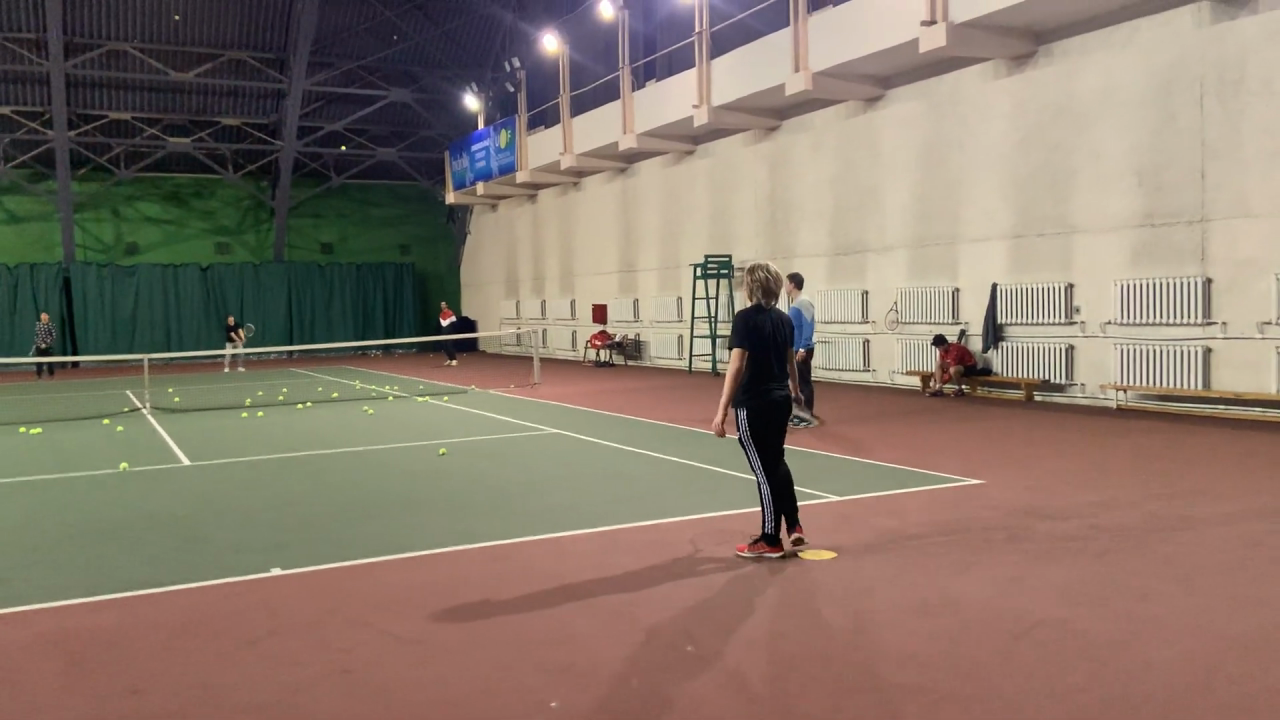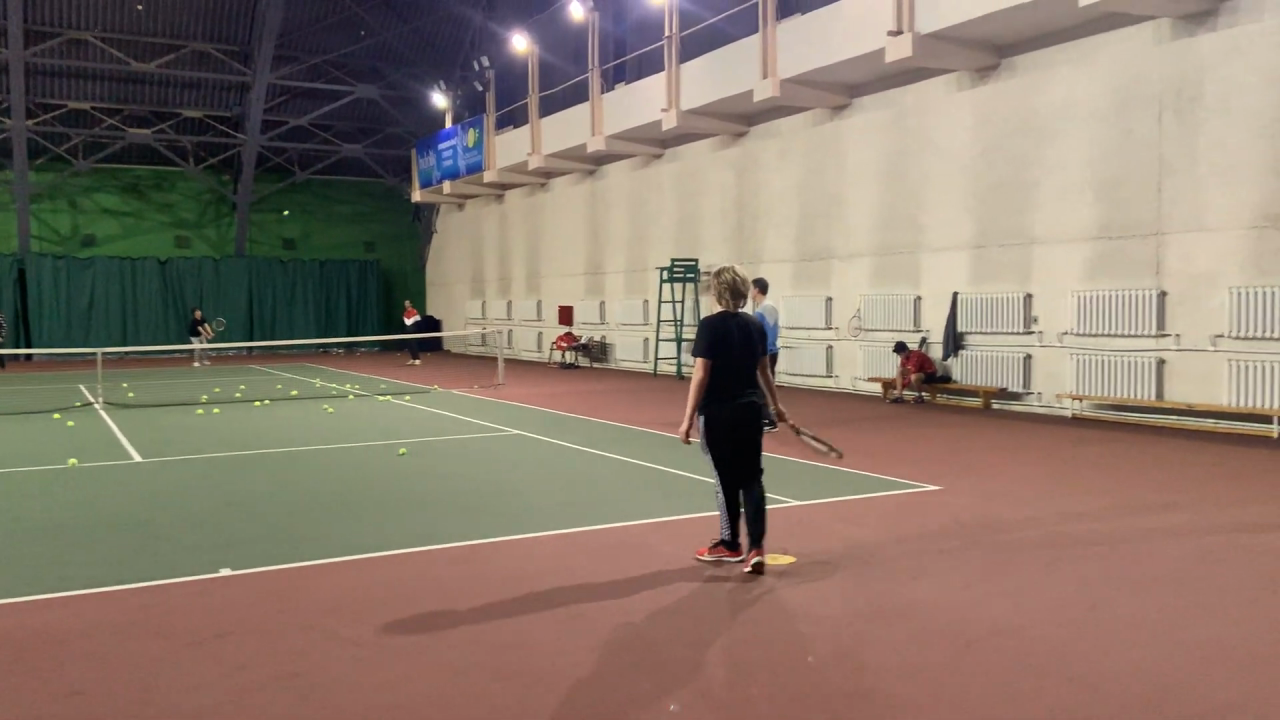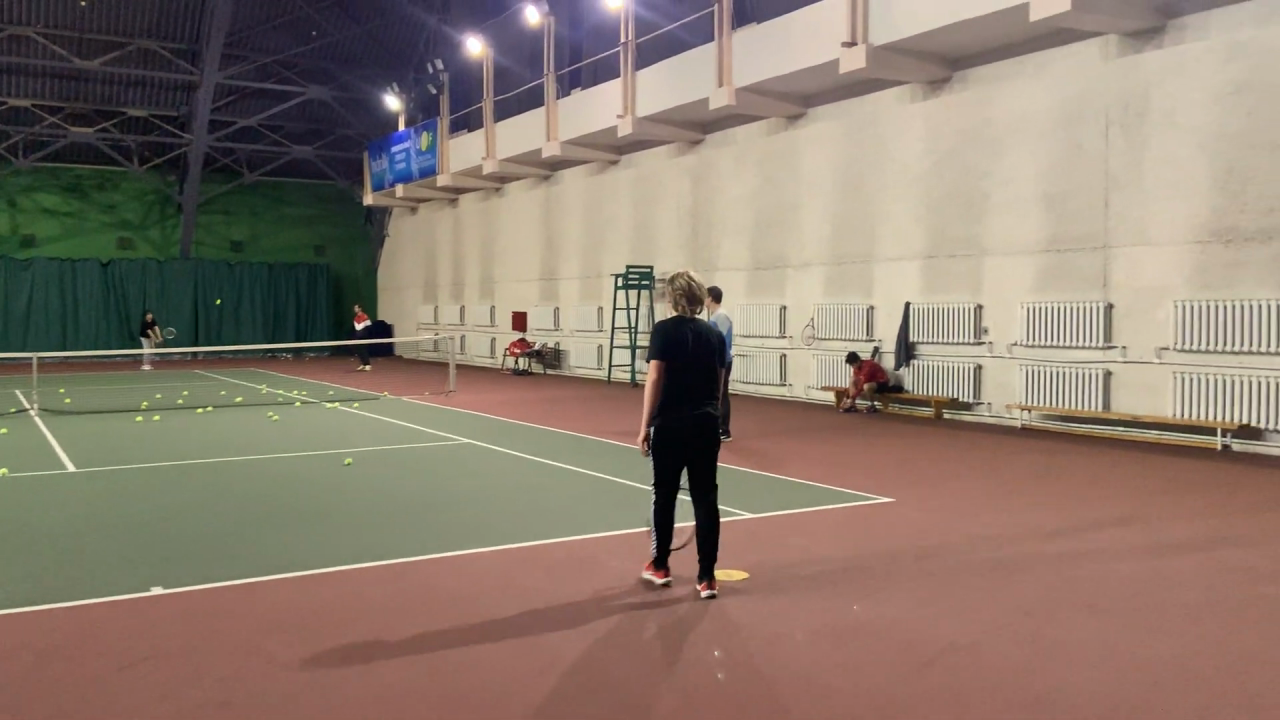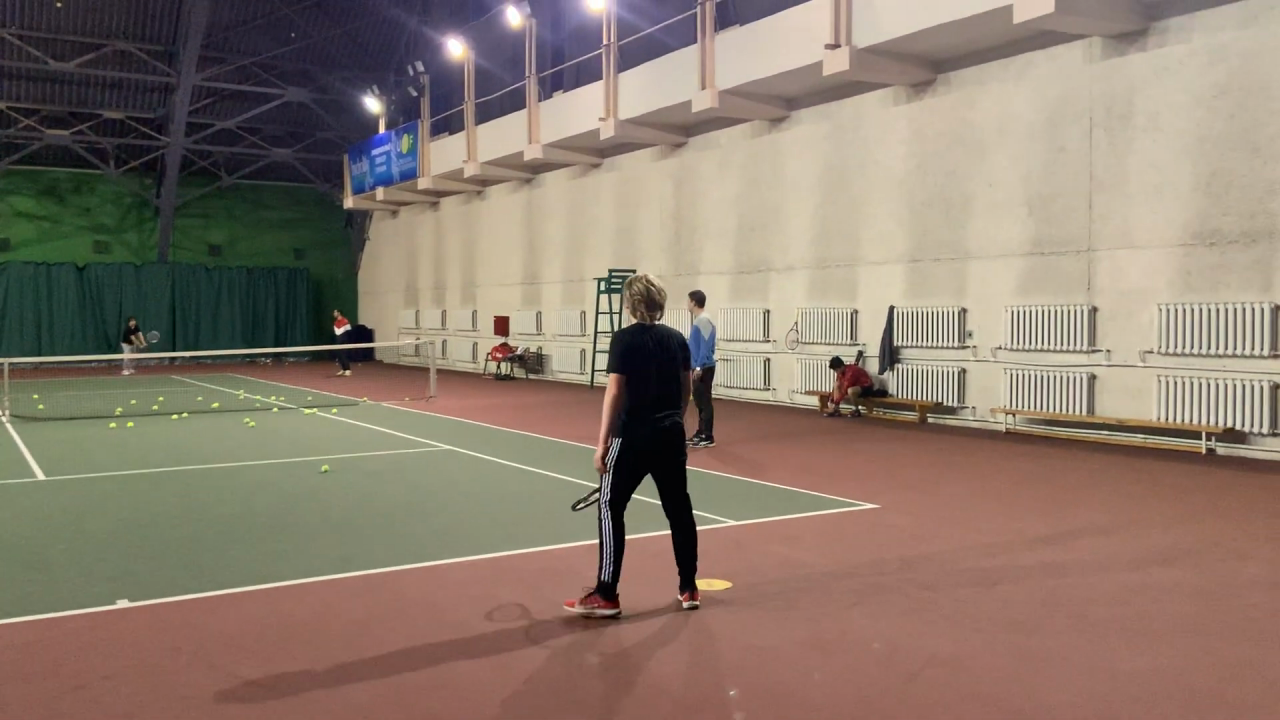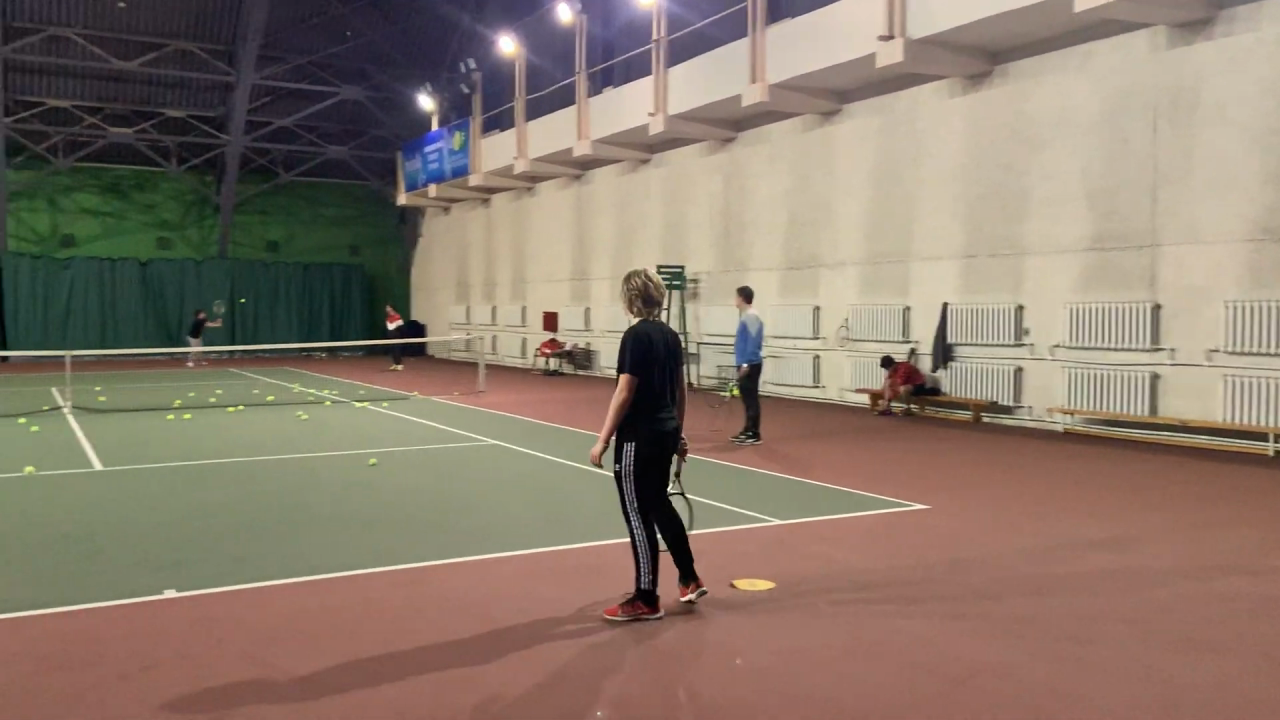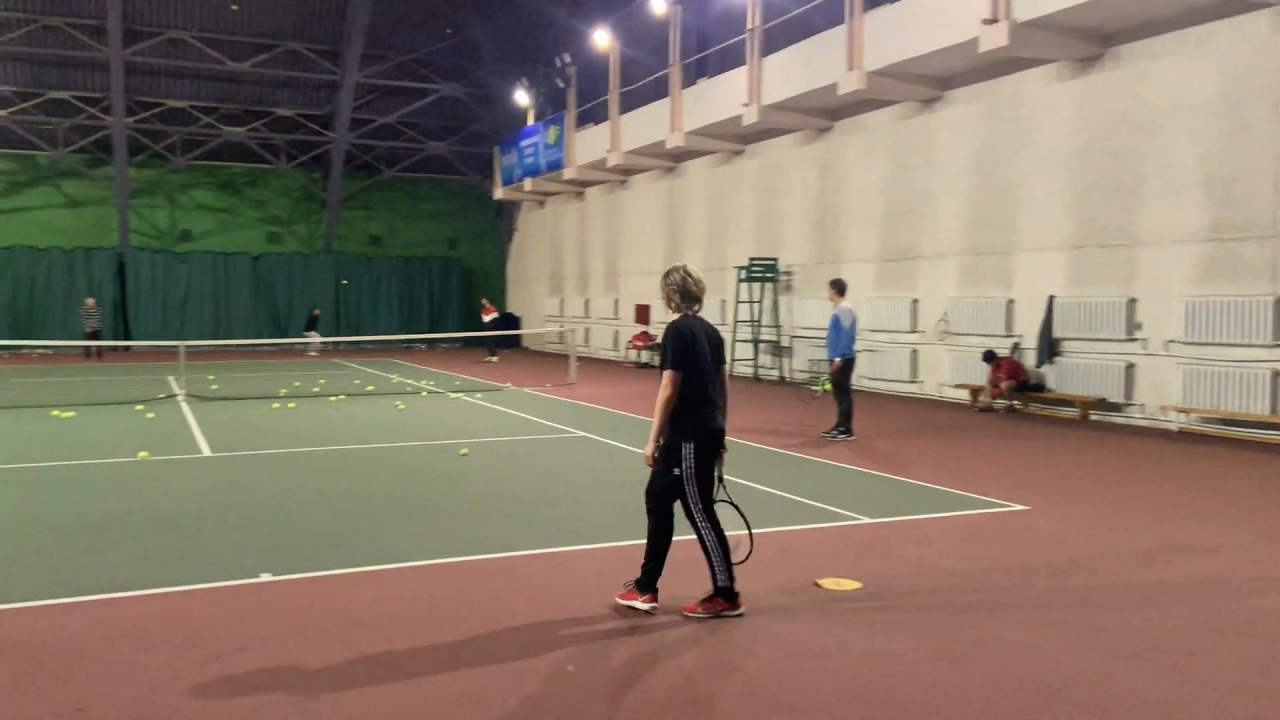
dt=0.3s
person 1, frame 1
left shoulder: (745, 317)
right shoulder: (783, 319)
left elbow: (737, 366)
left wrist: (722, 409)
right wrist: (794, 389)
left hip: (753, 404)
right hip: (779, 400)
left knee: (764, 470)
right knee: (776, 462)
left ankle: (770, 540)
right ankle: (794, 526)
person 1, frame 2
left shoulder: (710, 325)
right shoulder: (754, 325)
left elbow: (700, 375)
right elbow: (763, 370)
left wrist: (688, 418)
right wrist: (775, 404)
left hip: (716, 413)
right hip: (750, 411)
left knee: (727, 479)
right knee: (751, 477)
left ankle: (730, 544)
right ankle: (756, 547)
person 1, frame 3
left shoulder: (664, 330)
right shoulder: (715, 335)
left elbow: (654, 379)
right elbow: (718, 384)
left wrist: (645, 426)
left hip: (669, 424)
right hip: (706, 424)
left knee: (664, 493)
right knee: (706, 498)
left ankle: (659, 565)
right ankle: (706, 577)
person 1, frame 4
left shoulder: (625, 339)
right shoulder: (676, 340)
left elbow: (614, 394)
right elbow: (685, 391)
left wrist: (603, 443)
left hip: (634, 437)
right hip: (669, 435)
left knee: (610, 509)
right knee: (679, 508)
left ankle: (606, 594)
right ankle: (688, 588)
person 1, frame 5
left shoulder: (636, 336)
right shoulder: (670, 335)
left elbow: (624, 393)
right elbow: (680, 389)
left wrist: (603, 439)
right wrist: (678, 432)
left hip: (639, 437)
right hip: (665, 432)
left knee: (639, 514)
right knee: (658, 504)
left ankle: (646, 598)
right ankle: (690, 578)
person 1, frame 6
left shoulder: (678, 331)
right shoulder: (710, 331)
left elbow: (668, 391)
right elbow: (722, 388)
left wrist: (653, 440)
right wrist: (718, 436)
left hip: (689, 435)
right hip: (708, 431)
left knee: (698, 512)
right knee: (657, 500)
left ankle: (726, 596)
right ankle: (644, 587)
